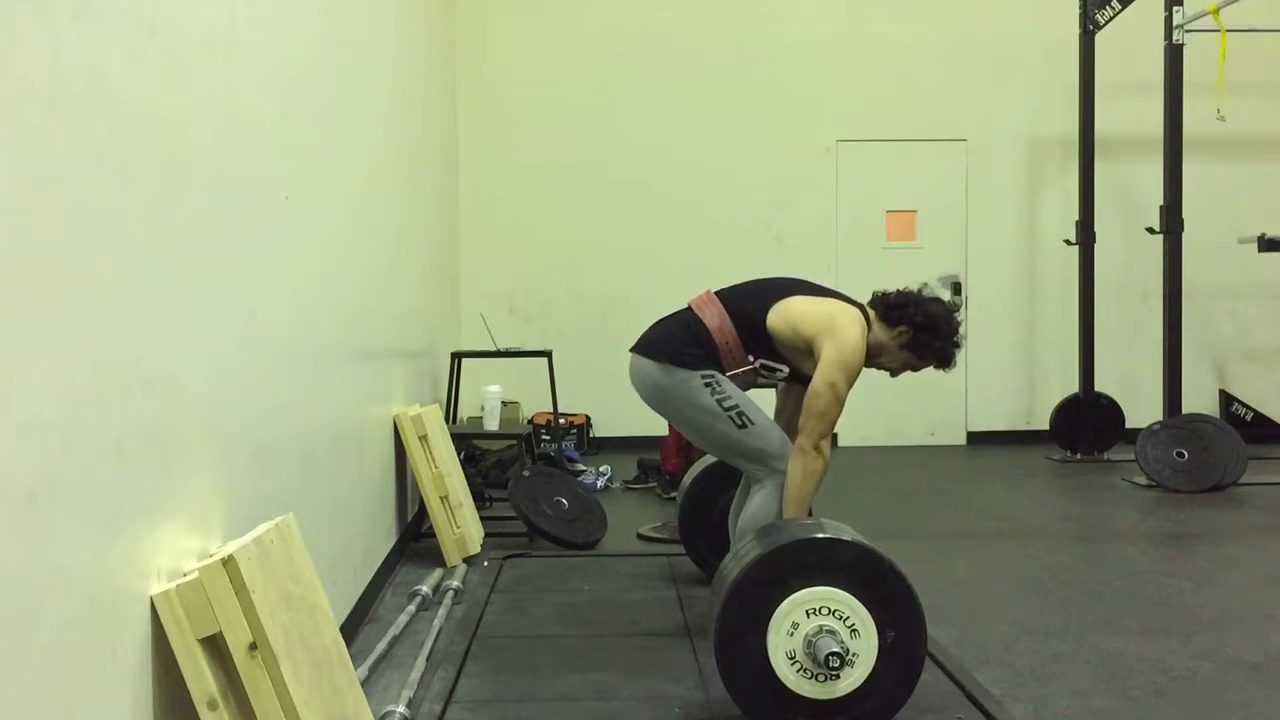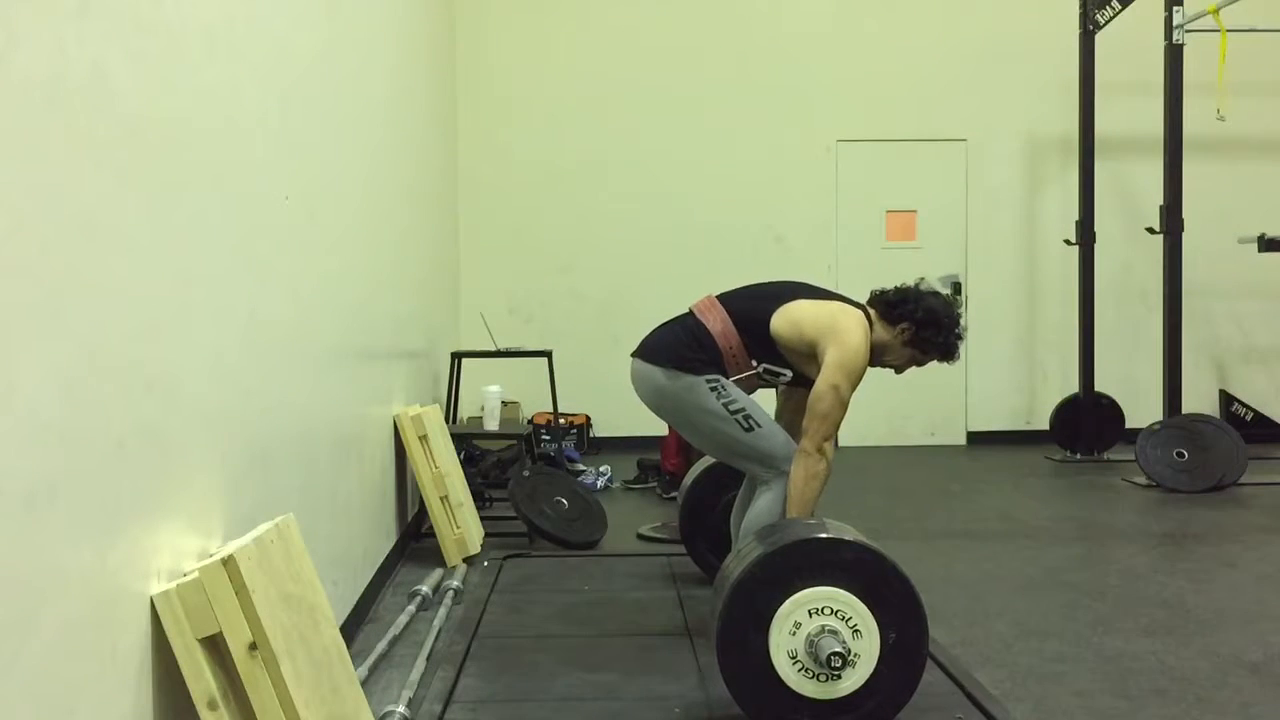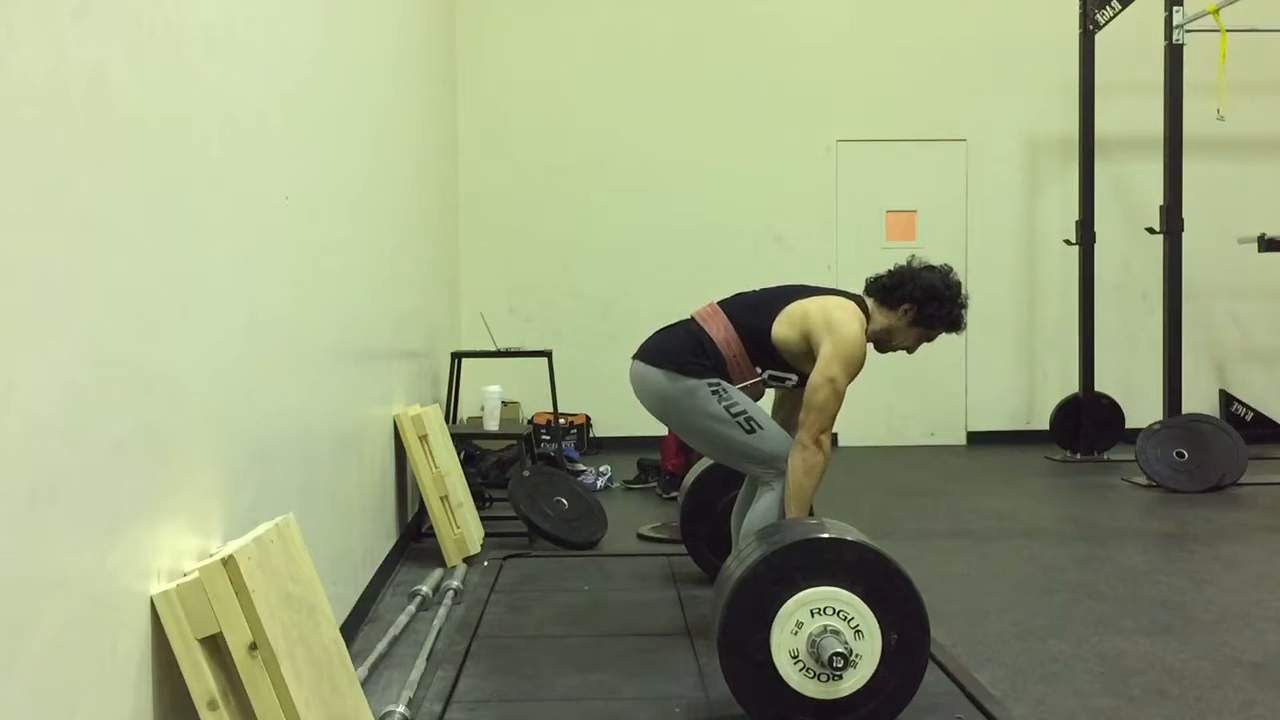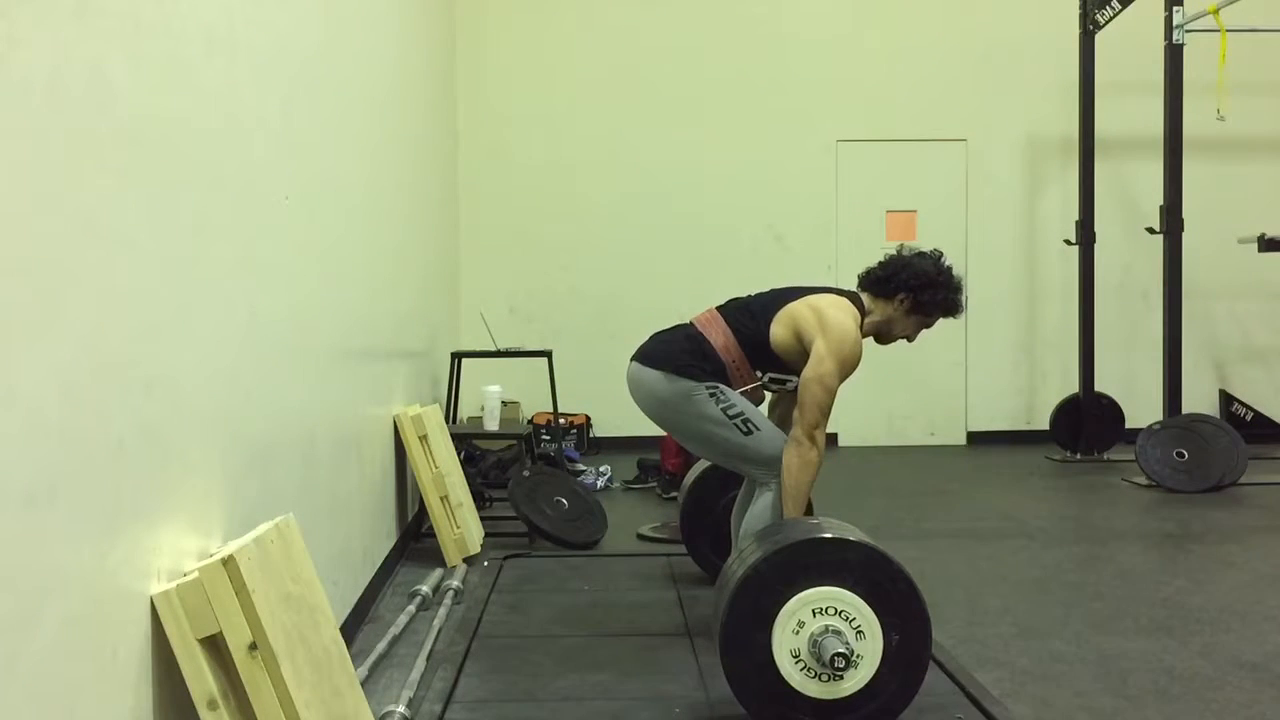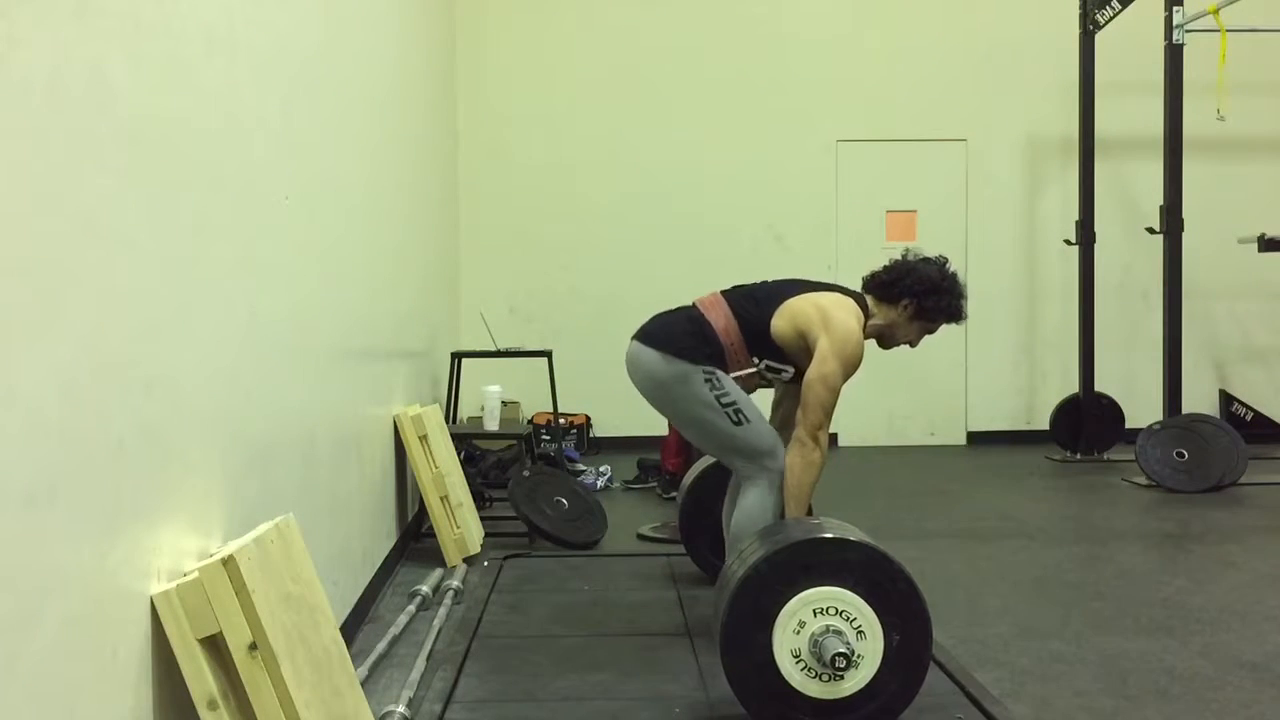
dt=0.4s
person 1, frame 1
left shoulder: (834, 322)
right shoulder: (847, 340)
left elbow: (791, 433)
right elbow: (812, 446)
left hip: (664, 358)
right hip: (675, 364)
left knee: (768, 464)
right knee: (775, 467)
person 1, frame 2
left shoulder: (836, 324)
right shoulder: (850, 342)
left elbow: (791, 432)
right elbow: (815, 449)
left hip: (665, 360)
right hip: (678, 368)
left knee: (771, 465)
right knee: (781, 469)
person 1, frame 3
left shoulder: (836, 315)
right shoulder: (847, 334)
left elbow: (789, 421)
right elbow: (812, 440)
left hip: (663, 364)
right hip: (677, 373)
left knee: (772, 465)
right knee: (781, 469)
person 1, frame 4
left shoulder: (832, 313)
right shoulder: (842, 333)
left elbow: (785, 419)
right elbow: (806, 437)
left hip: (660, 367)
right hip: (675, 378)
left knee: (771, 466)
right knee: (779, 471)
person 1, frame 5
left shoulder: (836, 314)
right shoulder: (844, 331)
left elbow: (788, 420)
right elbow: (809, 437)
left hip: (659, 351)
right hip: (671, 358)
left knee: (761, 463)
right knee: (767, 468)
